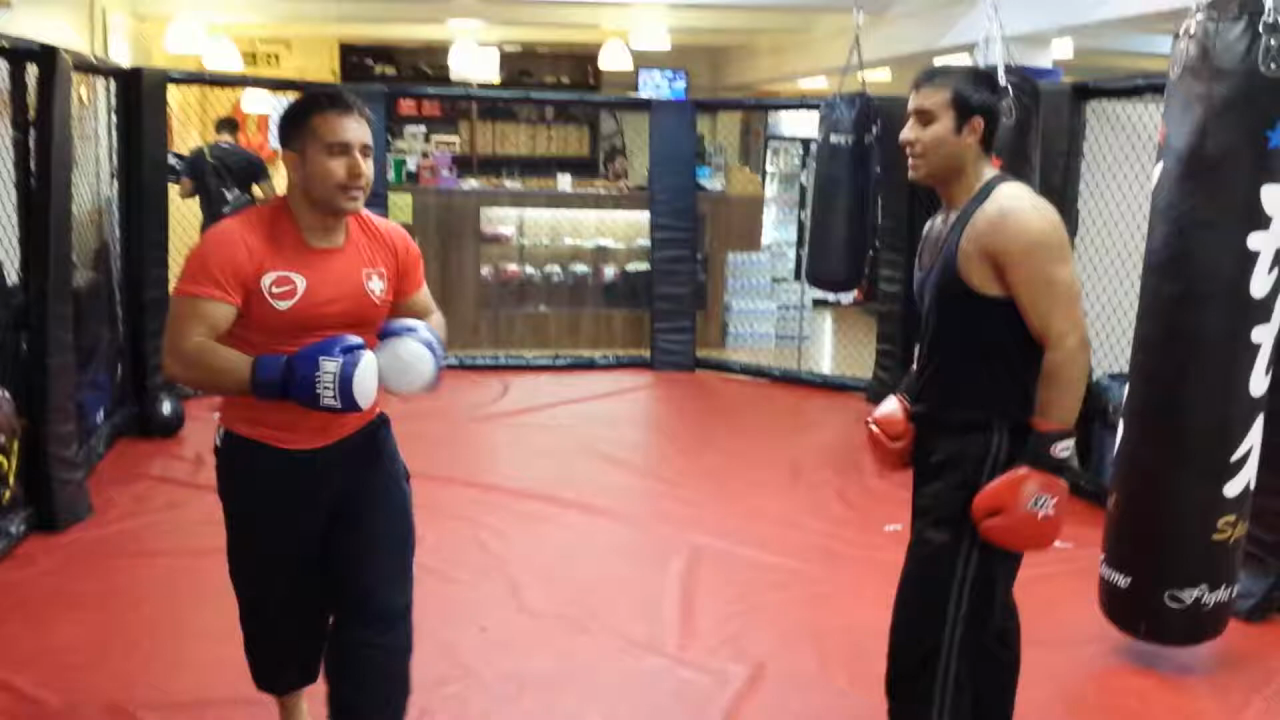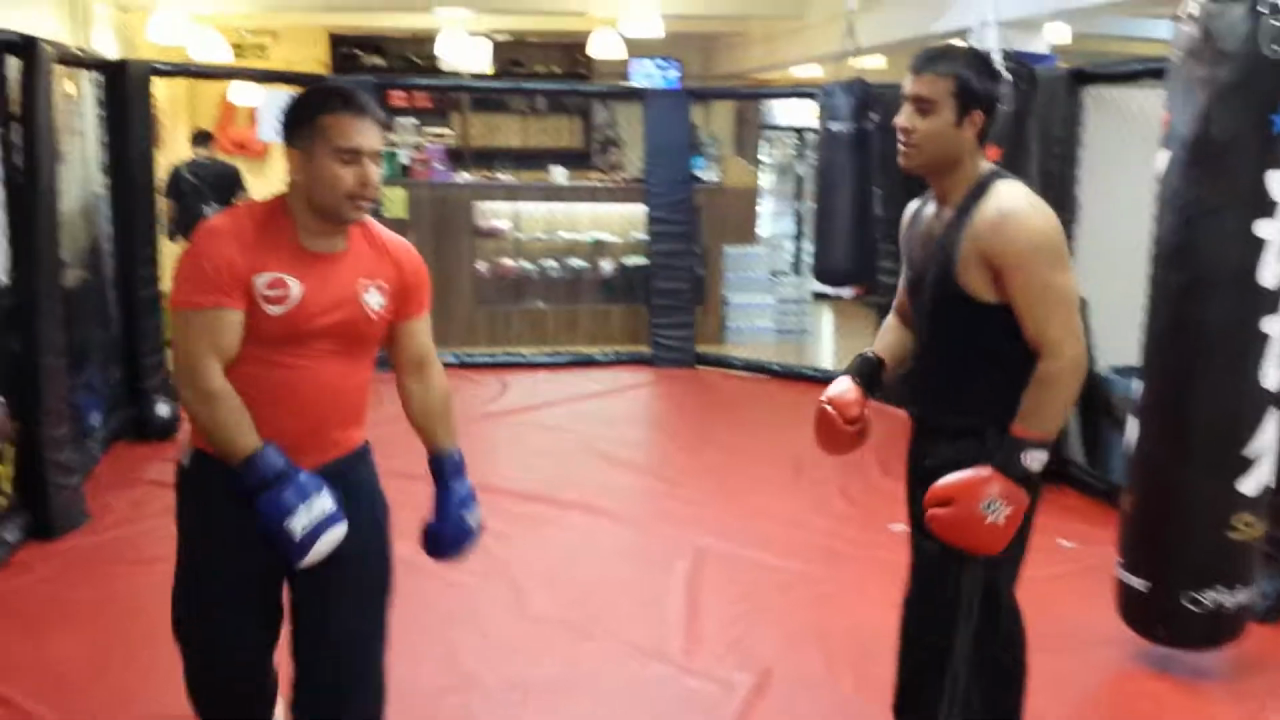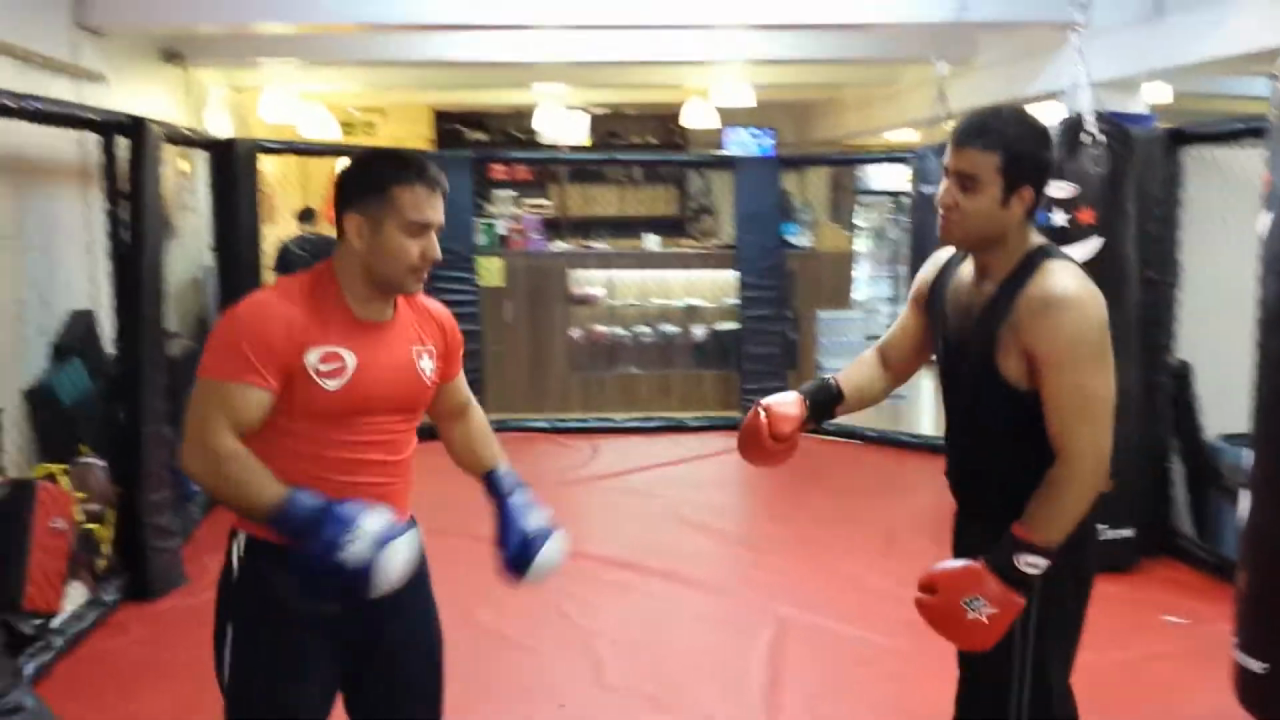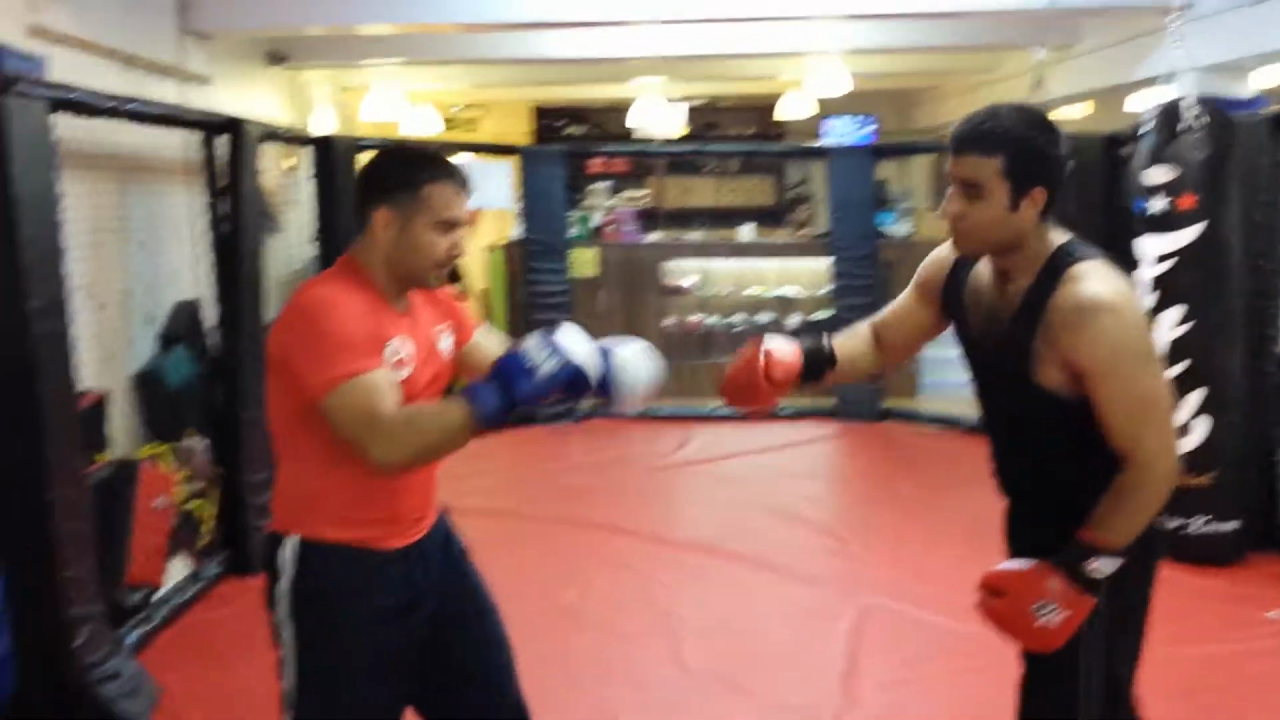
dt=0.3s
person 1, frame 1
left shoulder: (1013, 217)
right shoulder: (940, 224)
left elbow: (1066, 344)
left wrist: (1044, 459)
right wrist: (908, 396)
left hip: (990, 454)
right hip: (944, 443)
left knee: (933, 633)
right knee: (977, 618)
person 1, frame 2
left shoulder: (1012, 217)
right shoulder: (919, 215)
left elbow: (1063, 354)
left wrist: (1016, 464)
right wrist: (862, 376)
left hip: (984, 456)
right hip: (935, 442)
left knee: (941, 636)
right knee: (977, 620)
person 1, frame 3
left shoulder: (1060, 302)
right shoulder: (943, 272)
left elbow: (1084, 463)
right elbow: (889, 362)
left wrist: (1012, 570)
right wrist: (810, 401)
left hip: (1040, 547)
right hip: (980, 523)
person 1, frame 4
left shoulder: (1094, 305)
right shoulder: (953, 268)
left elbow: (1152, 462)
right elbow: (881, 338)
left wrist: (1080, 571)
right wrist: (804, 358)
left hip: (1097, 544)
right hip: (1034, 521)
person 2, frame 1
left shoulder: (391, 243)
right shoulder: (233, 245)
left elbow: (428, 315)
right elbow: (182, 354)
left wrist: (420, 343)
right wrist: (285, 374)
left hip: (360, 451)
right hip: (264, 461)
left knee: (379, 611)
right knee: (280, 608)
person 2, frame 2
left shoulder: (395, 260)
right shoulder: (225, 245)
left elbow: (420, 370)
right elbow: (198, 378)
left wrist: (451, 478)
right wrist: (270, 478)
left hip: (342, 481)
right hip: (233, 486)
right knee: (222, 668)
person 2, frame 3
left shoulder: (433, 323)
right shoulder: (268, 319)
left elbow: (457, 413)
right elbow: (205, 447)
left wrist: (509, 491)
right wrist: (307, 517)
left hip: (389, 560)
right hip: (283, 570)
person 2, frame 4
left shoulder: (437, 303)
right shoulder: (324, 314)
left elbow: (504, 363)
right elbow: (386, 442)
left wrist: (579, 364)
right wrist: (501, 395)
left hip: (426, 546)
right hip: (334, 571)
